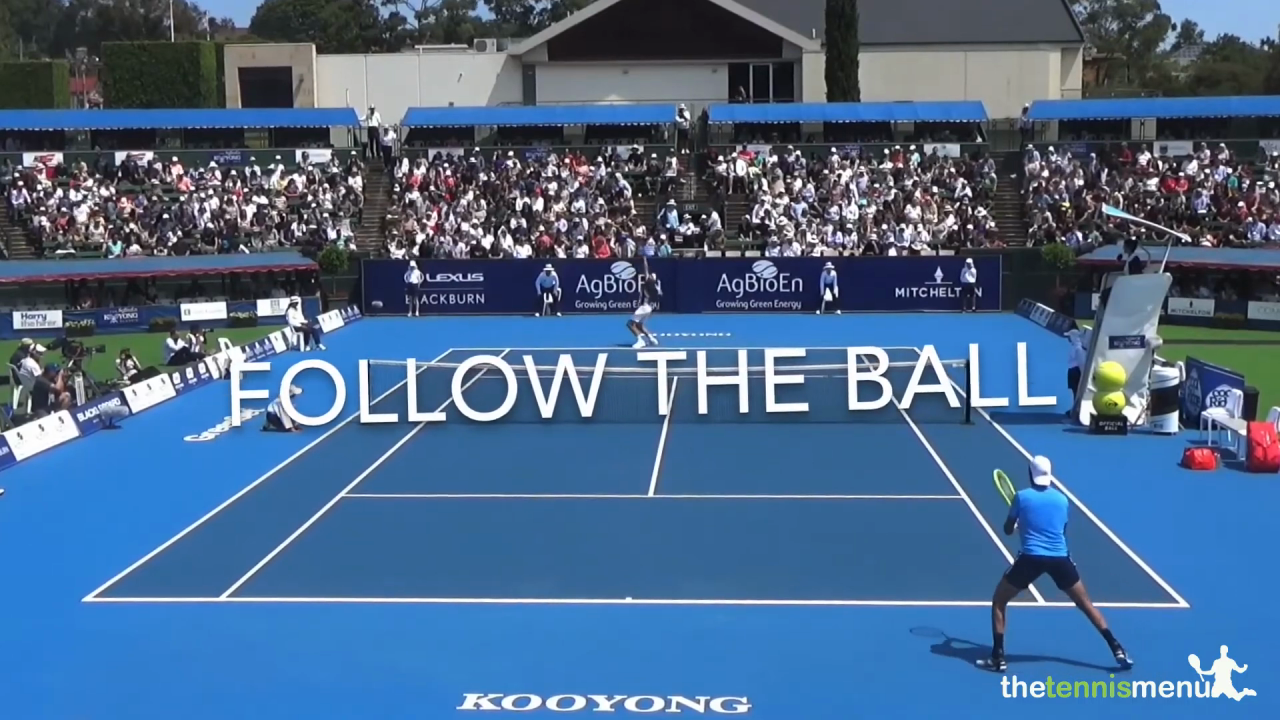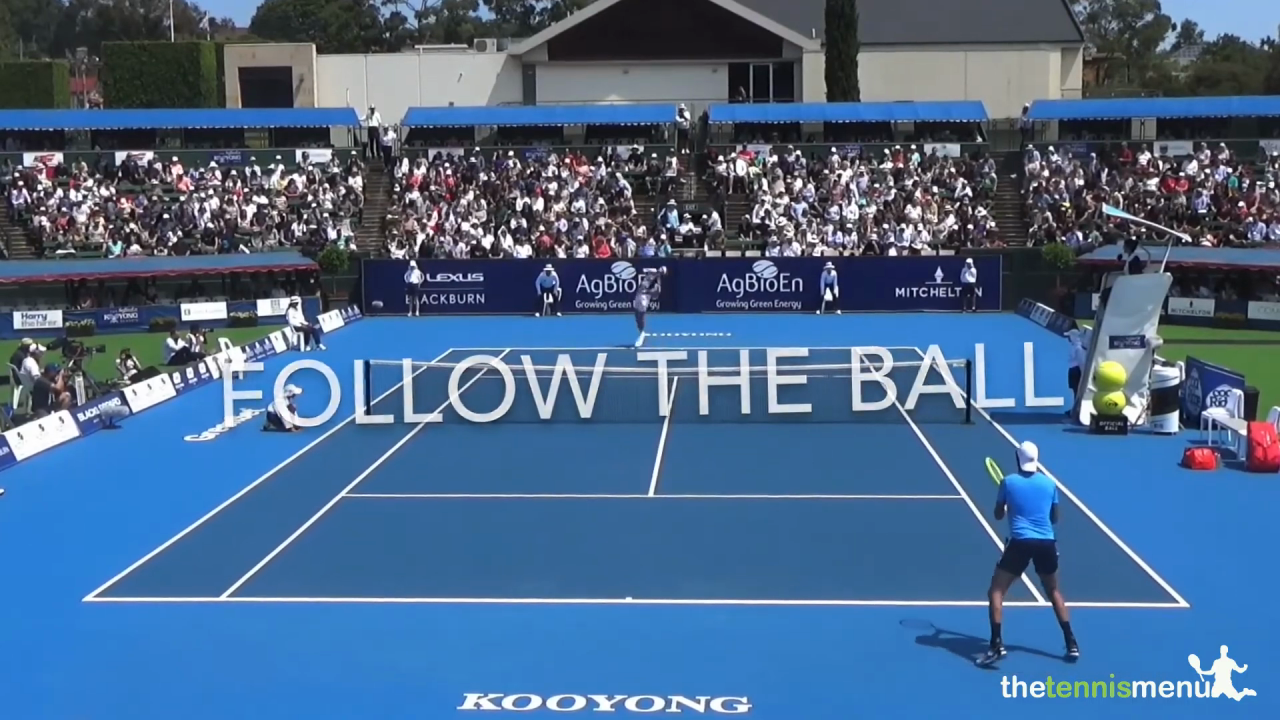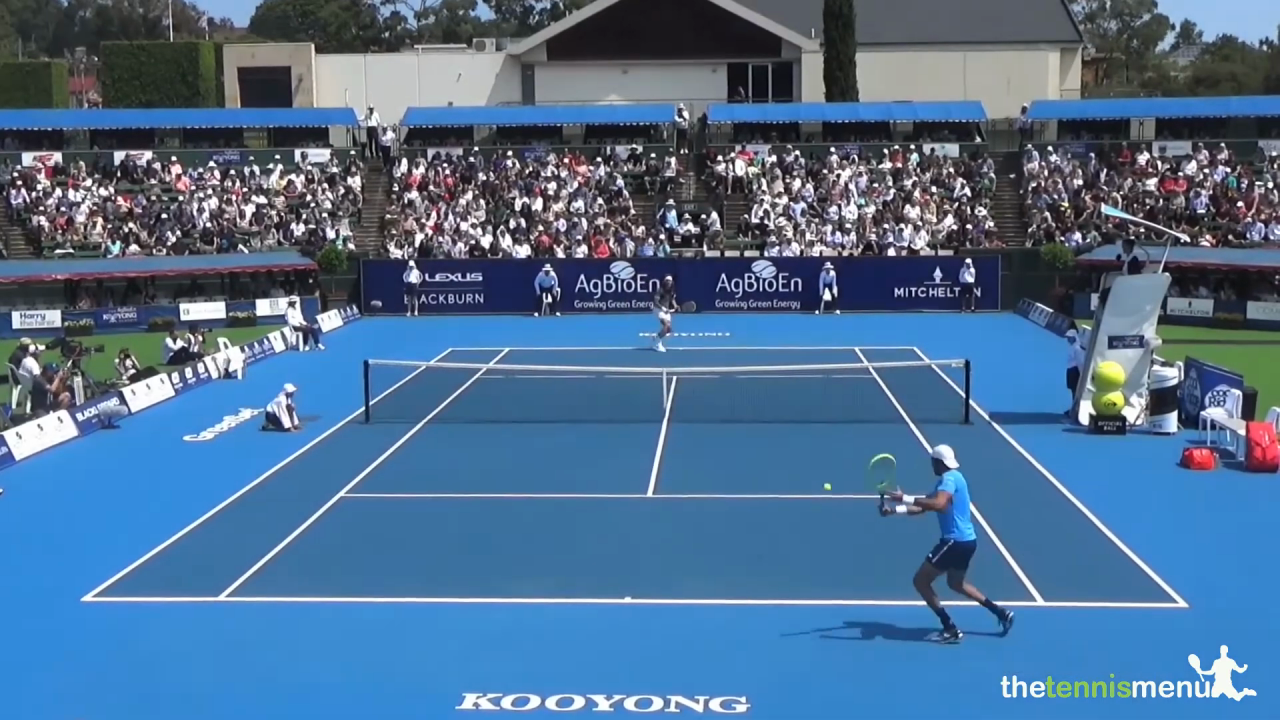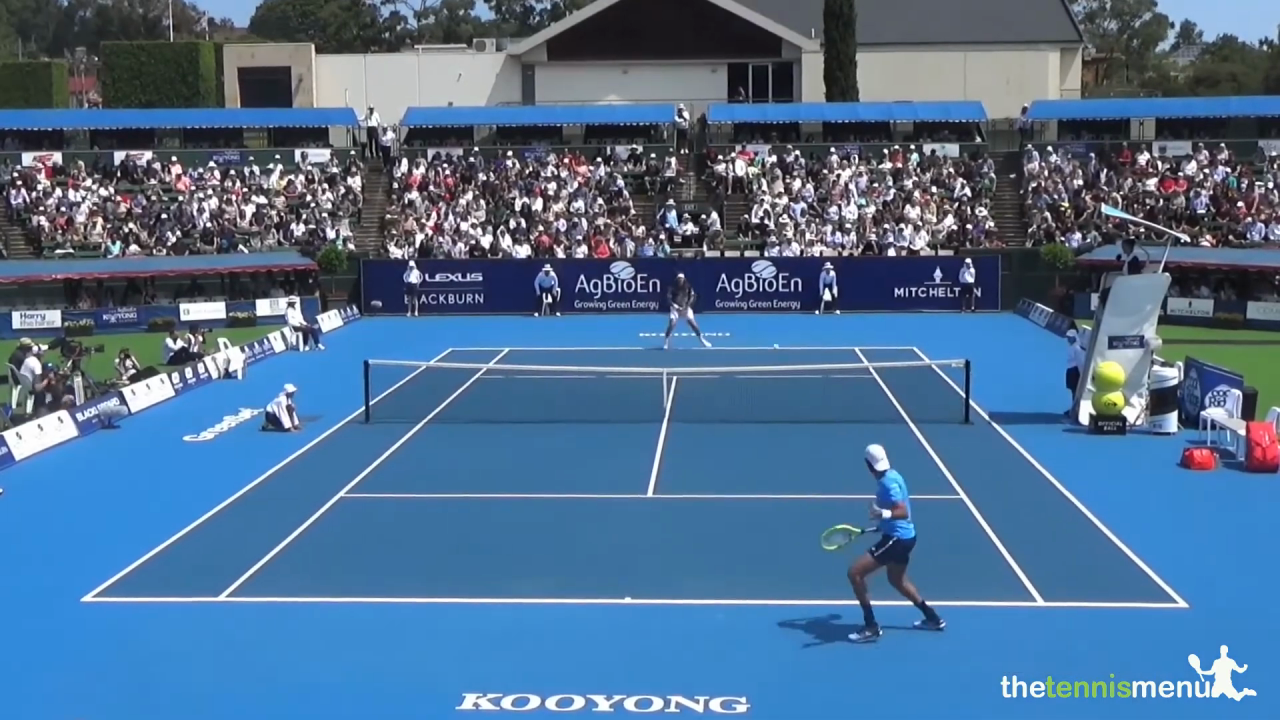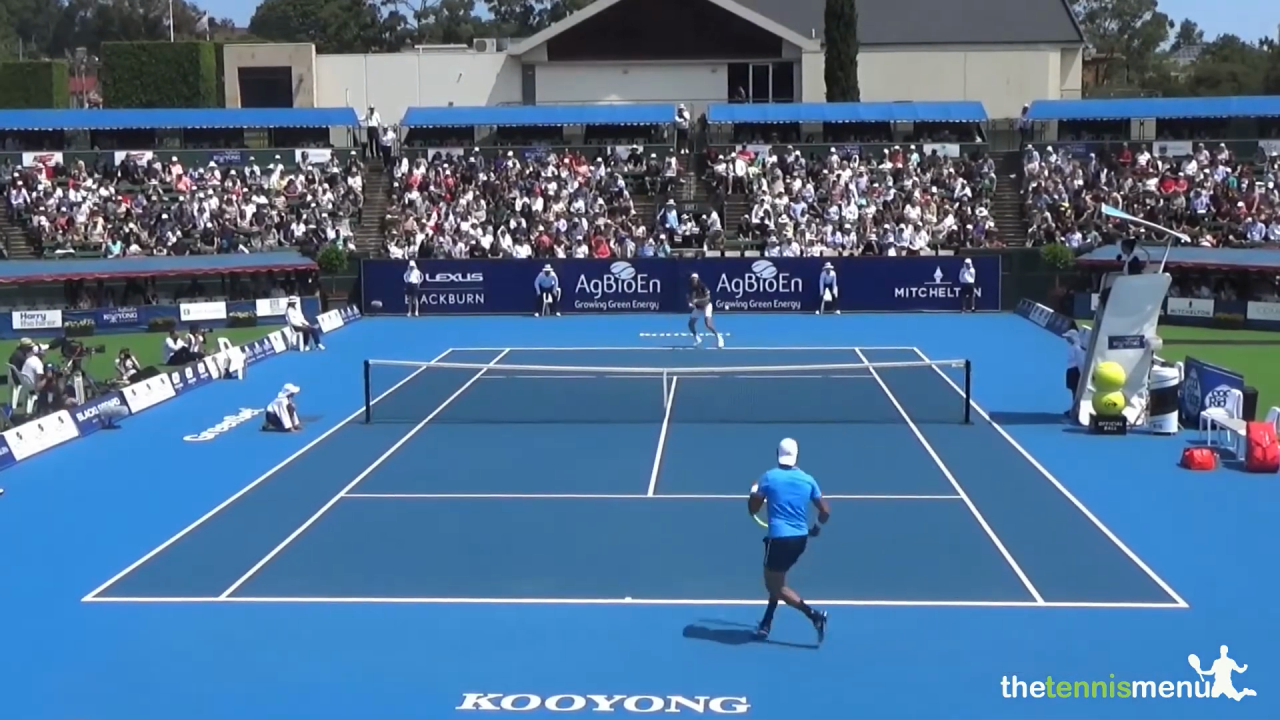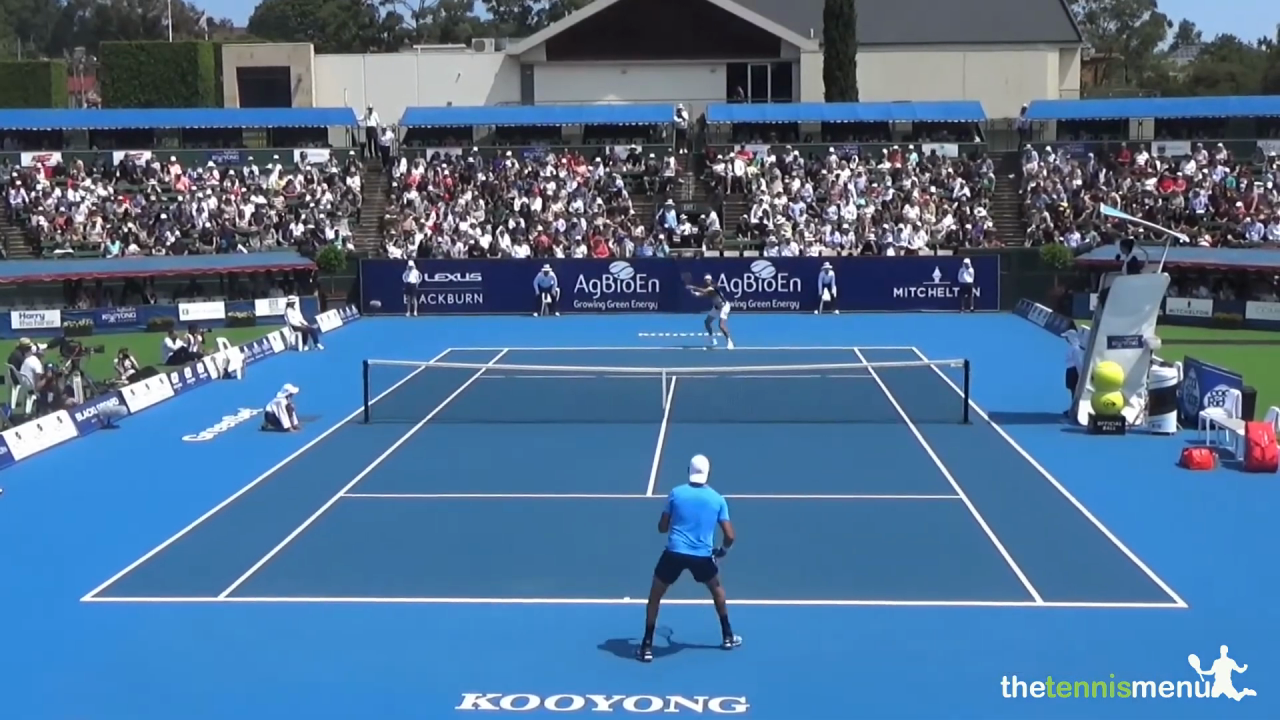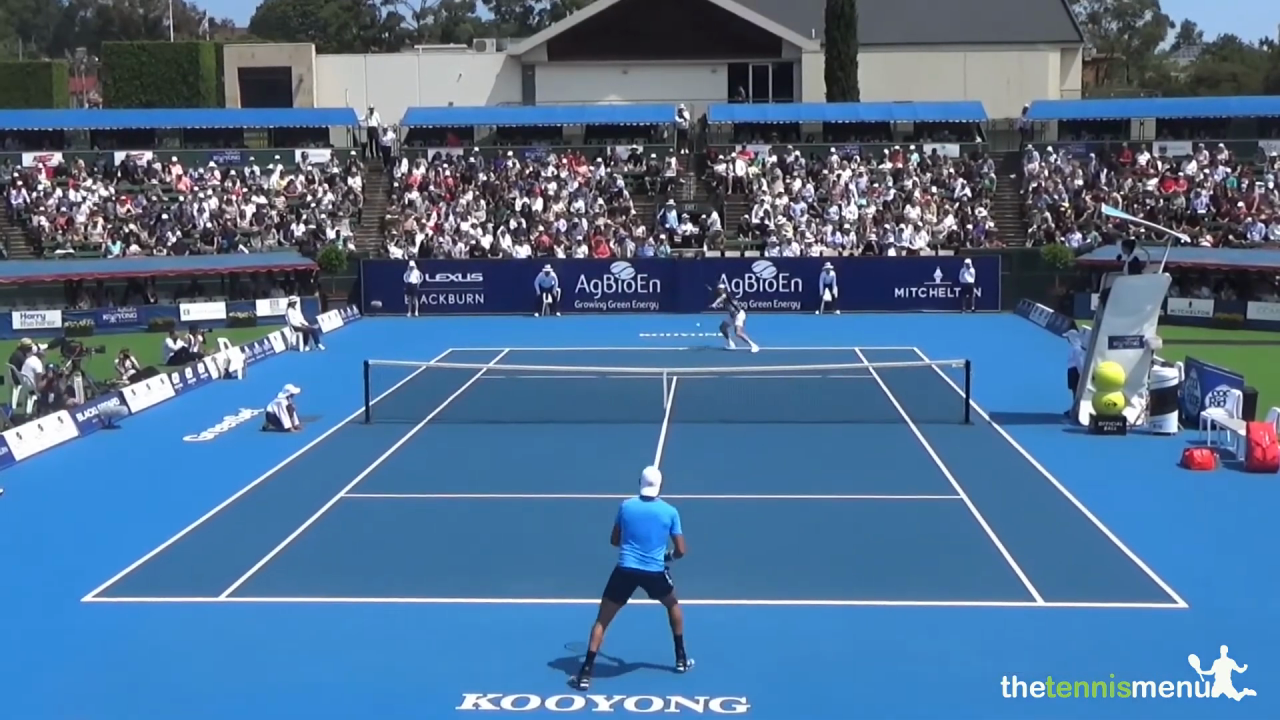
dt=0.4s
person 1, frame 1
left shoulder: (1022, 497)
right shoulder: (1062, 499)
left elbow: (1007, 529)
left hip: (1031, 558)
right hip: (1060, 558)
left knee: (999, 600)
right knee: (1085, 604)
left ankle: (997, 657)
right ankle: (1117, 651)
person 1, frame 2
left shoulder: (1009, 482)
right shoulder: (1049, 484)
left elbow: (998, 515)
left hip: (1020, 542)
right hip: (1047, 543)
left knee: (996, 591)
right knee: (1053, 592)
left ankle: (996, 646)
right ankle: (1071, 645)
person 1, frame 3
left shoulder: (948, 479)
right shoulder: (950, 478)
left elbow: (938, 505)
right elbow: (925, 507)
left wrist: (905, 498)
right wrist: (896, 509)
left hip: (956, 542)
right hip: (966, 540)
left knee: (921, 581)
right knee: (958, 585)
left ankle: (950, 629)
right ankle: (1001, 613)
person 1, frame 4
left shoulder: (888, 482)
right shoulder: (891, 477)
left elbow: (903, 512)
left wrist: (885, 514)
right wrist: (885, 523)
left hip: (896, 539)
right hip: (905, 536)
left knee: (855, 573)
right knee: (896, 580)
left ankle: (871, 626)
right ankle: (933, 618)
person 1, frame 5
left shoulder: (769, 476)
right shoulder: (808, 480)
left elbow: (753, 509)
right elbow: (826, 513)
left wrist: (754, 490)
right wrist: (816, 527)
left hip: (778, 538)
right hip: (800, 538)
left knee: (776, 587)
right knee: (776, 581)
left ankle: (815, 615)
right ankle: (766, 624)
person 1, frame 6
left shoulder: (676, 493)
right shoulder: (717, 499)
left elbow: (662, 528)
right elbow: (729, 537)
right wrist: (722, 550)
left hip: (674, 554)
right hip: (702, 557)
left knee: (655, 596)
right knee: (716, 588)
left ankle: (647, 646)
right ankle: (728, 636)
person 1, frame 7
left shoulder: (625, 507)
right shoulder: (669, 512)
left elbow: (614, 540)
right elbow: (681, 551)
right wrist: (668, 556)
left hip: (625, 570)
right hip: (654, 572)
left knee: (602, 621)
right knee: (673, 605)
left ankle: (584, 674)
right ankle: (681, 659)
